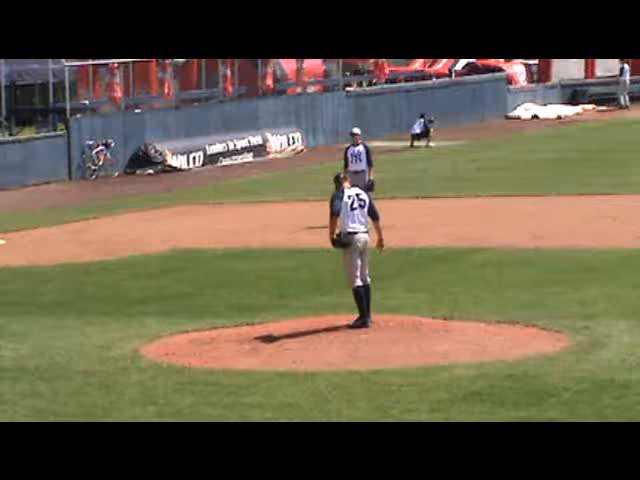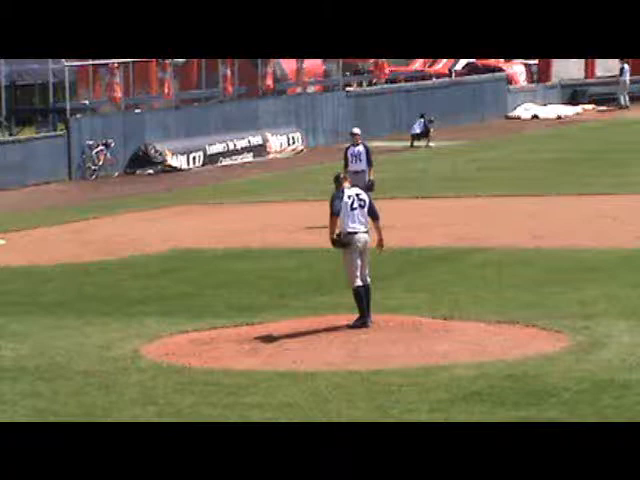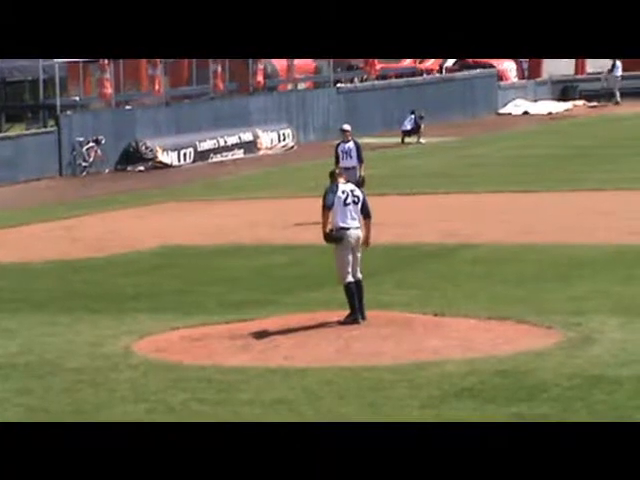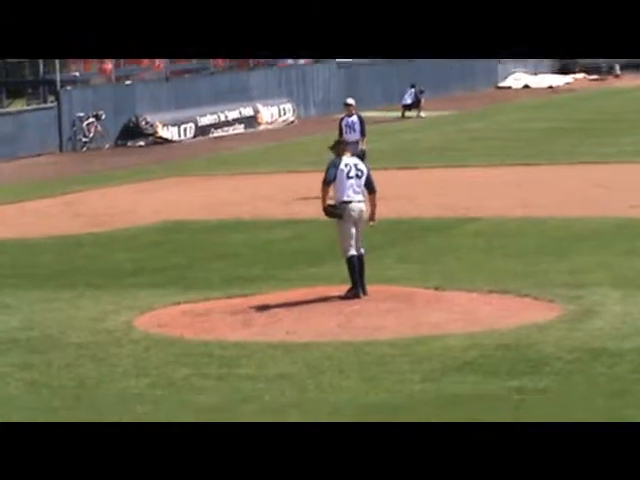
dt=0.5s
person 1, frame 1
left shoulder: (339, 194)
right shoulder: (363, 193)
left elbow: (334, 214)
right elbow: (375, 217)
left wrist: (332, 235)
right wrist: (380, 237)
left hip: (351, 238)
right hip: (365, 236)
left knee: (355, 279)
right knee: (364, 277)
left ankle: (364, 318)
right ankle: (367, 315)
person 1, frame 2
left shoulder: (339, 194)
right shoulder: (362, 193)
left elbow: (335, 214)
right elbow: (375, 217)
left wrist: (331, 235)
right wrist: (380, 237)
left hip: (350, 238)
right hip: (365, 236)
left knee: (355, 279)
right knee: (364, 277)
left ankle: (364, 318)
right ankle: (367, 316)
person 1, frame 3
left shoulder: (332, 189)
right shoulder: (357, 190)
left elbow: (327, 207)
right elbow: (367, 215)
left wrist: (324, 229)
right wrist: (367, 236)
left hip: (343, 234)
right hip: (357, 232)
left knee: (346, 276)
right knee: (356, 273)
left ankle: (355, 314)
right ankle: (361, 311)
person 1, frame 4
left shoulder: (336, 162)
right shoulder: (361, 164)
left elbow: (327, 183)
right elbow: (372, 190)
left wrist: (324, 204)
right wrist: (373, 212)
left hip: (346, 207)
right hip: (361, 206)
left knee: (349, 249)
right knee: (358, 248)
left ankle: (356, 288)
right ankle: (361, 286)
